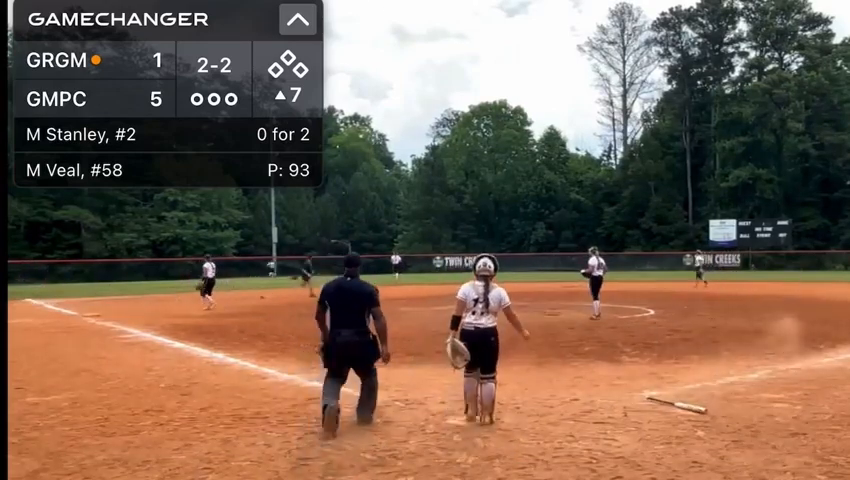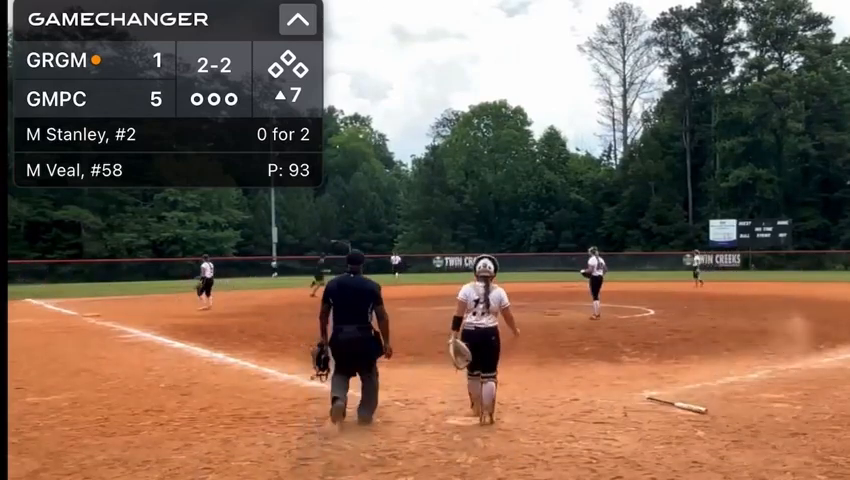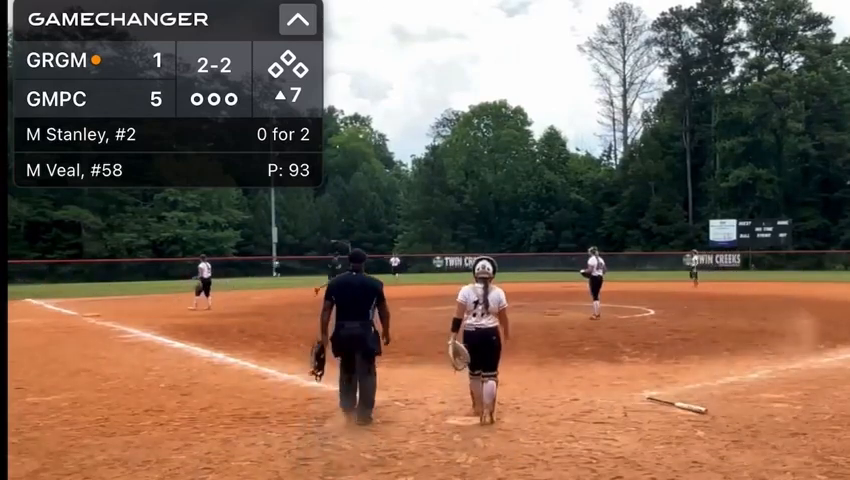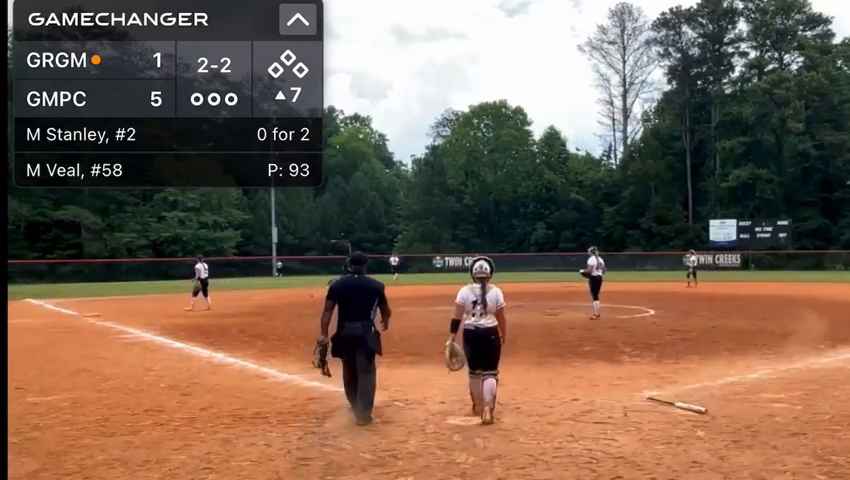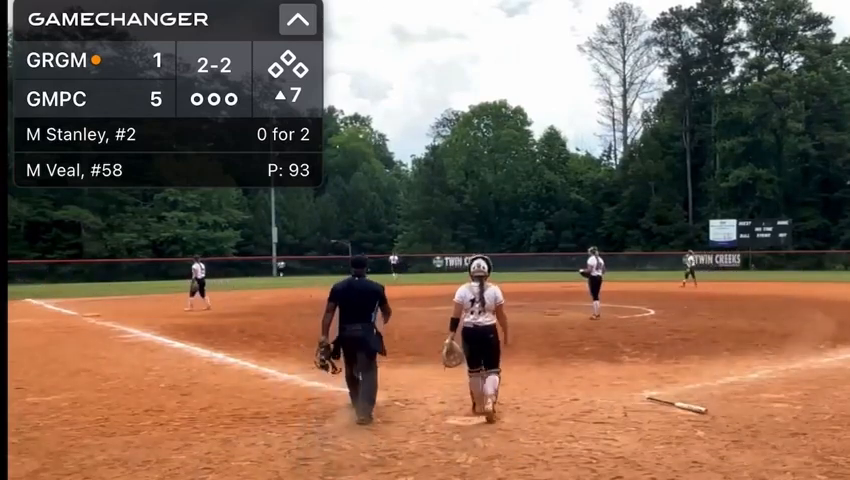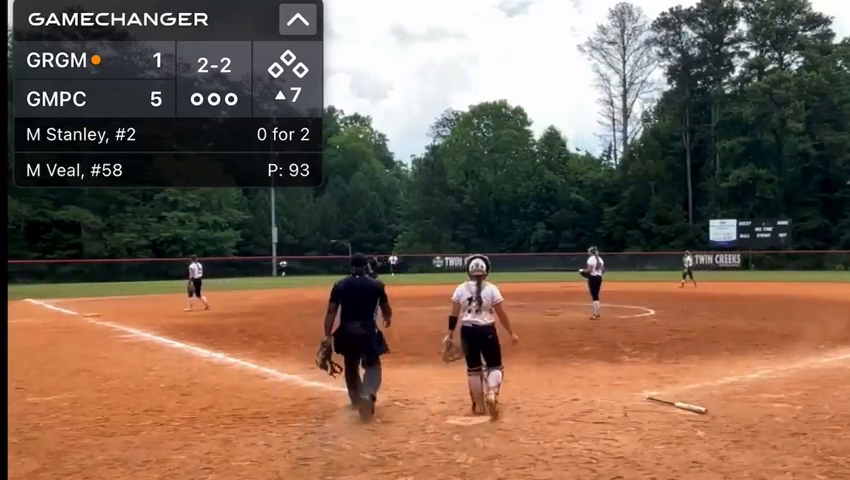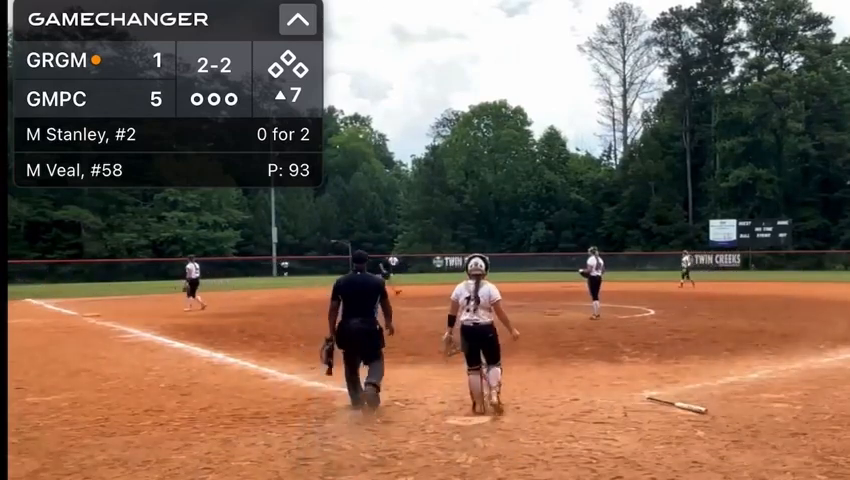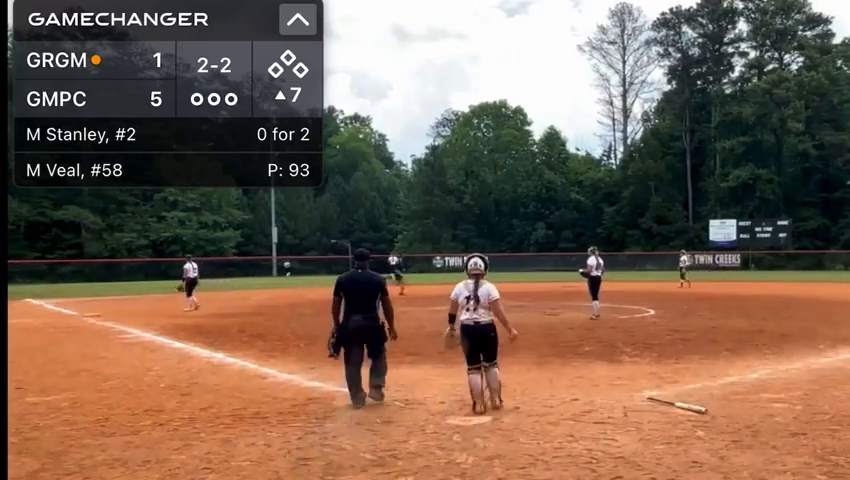
dt=0.1s
person 1, frame 1
left shoulder: (329, 287)
right shoulder: (368, 289)
left elbow: (319, 315)
right elbow: (378, 318)
left wrist: (325, 334)
right wrist: (384, 345)
left hip: (336, 339)
right hip: (360, 339)
left knee: (334, 377)
right knee: (368, 377)
left ankle: (330, 406)
right ankle: (364, 415)
person 1, frame 2
left shoulder: (332, 284)
right shoulder: (371, 286)
left elbow: (324, 313)
right elbow: (382, 315)
left wrist: (324, 337)
right wrist: (386, 341)
left hip: (340, 335)
right hip: (363, 335)
left knee: (341, 372)
right knee: (368, 374)
left ankle: (338, 401)
right ankle: (365, 414)
person 1, frame 3
left shoulder: (334, 283)
right shoulder: (374, 284)
left elbow: (326, 310)
right elbow: (384, 312)
left wrist: (324, 335)
right wrist: (386, 332)
left hip: (342, 332)
right hip: (364, 332)
left knee: (347, 370)
right knee: (366, 373)
left ankle: (348, 407)
right ankle: (363, 413)
person 1, frame 4
left shoulder: (337, 285)
right shoulder: (375, 285)
left elbow: (327, 310)
right elbow: (386, 311)
left wrist: (323, 334)
right wrist: (385, 323)
left hip: (344, 332)
right hip: (365, 332)
left knee: (349, 371)
right knee: (366, 372)
left ankle: (355, 404)
right ankle: (363, 413)
person 1, frame 5
left shoulder: (338, 287)
right shoulder: (376, 288)
left elbow: (329, 312)
right elbow: (387, 310)
left wrist: (324, 335)
right wrist: (386, 318)
left hip: (346, 333)
right hip: (367, 334)
left knee: (351, 370)
right knee: (368, 372)
left ankle: (358, 403)
right ankle: (364, 411)
person 1, frame 6
left shoulder: (339, 286)
right shoulder: (376, 285)
left elbow: (331, 312)
right elbow: (386, 309)
left wrist: (327, 336)
right wrist: (387, 319)
left hip: (347, 332)
right hip: (368, 331)
left knee: (350, 368)
right knee: (372, 366)
left ankle: (356, 400)
right ankle: (367, 397)
person 1, frame 7
left shoulder: (340, 282)
right shoulder: (377, 282)
left elbow: (333, 309)
right elbow: (386, 307)
left wrist: (331, 332)
right wrist: (389, 323)
left hip: (348, 328)
right hip: (369, 327)
left knee: (351, 365)
right knee: (375, 359)
left ankle: (357, 400)
right ankle: (371, 387)
person 1, frame 8
left shoulder: (342, 279)
right shoulder: (378, 279)
left elbow: (335, 305)
right elbow: (387, 305)
left wrist: (336, 325)
right wrist: (391, 326)
left hip: (350, 324)
right hip: (371, 323)
left knee: (352, 362)
right knee: (378, 355)
left ankle: (357, 398)
right ankle: (376, 387)
person 2, frame 1
left shoulder: (466, 288)
right shoulder: (498, 292)
left elbow: (457, 314)
right elbow: (511, 316)
left wrist: (452, 335)
right wrist: (523, 331)
left hip: (468, 334)
right hip: (488, 335)
left knee: (470, 371)
right knee: (488, 375)
left ankle: (471, 409)
right ankle: (486, 414)
person 2, frame 2
left shoulder: (467, 289)
right shoulder: (499, 292)
left elbow: (459, 315)
right elbow: (508, 316)
left wrist: (454, 335)
right wrist: (515, 330)
left hip: (469, 334)
right hip: (489, 335)
left knee: (473, 373)
right knee: (489, 375)
left ankle: (477, 407)
right ankle: (486, 414)
person 2, frame 3
left shoulder: (466, 291)
right shoulder: (498, 292)
left elbow: (458, 316)
right elbow: (503, 318)
left wrist: (453, 338)
right wrist: (506, 333)
left hip: (470, 335)
right hip: (490, 335)
left knee: (474, 373)
right knee: (490, 374)
left ankle: (479, 406)
right ankle: (487, 413)
person 2, frame 4
left shoulder: (465, 291)
right shoulder: (496, 292)
left elbow: (457, 317)
right elbow: (501, 318)
left wrist: (451, 338)
right wrist: (502, 335)
left hip: (470, 334)
right hip: (490, 334)
left knee: (474, 371)
right knee: (490, 372)
left ankle: (478, 406)
right ankle: (487, 411)
person 2, frame 5
left shoulder: (463, 290)
right shoulder: (494, 290)
left elbow: (456, 316)
right elbow: (501, 316)
left wrist: (451, 336)
right wrist: (505, 334)
left hip: (469, 332)
right hip: (488, 332)
left knee: (473, 370)
right knee: (492, 370)
left ankle: (478, 405)
right ankle: (489, 403)
person 2, frame 6
left shoulder: (461, 289)
right shoulder: (492, 289)
left elbow: (454, 315)
right elbow: (501, 314)
left wrist: (449, 335)
right wrist: (511, 333)
left hip: (467, 331)
right hip: (486, 331)
left knee: (473, 369)
right knee: (495, 367)
left ankle: (478, 405)
right ankle: (491, 395)
person 2, frame 7
left shoulder: (460, 288)
right shoulder: (490, 288)
left elbow: (452, 313)
right elbow: (500, 312)
left wrist: (449, 331)
right wrist: (512, 330)
left hip: (467, 330)
right hip: (486, 330)
left knee: (473, 368)
right knee: (494, 364)
left ankle: (478, 404)
right ankle: (494, 396)
person 2, frame 8
left shoulder: (459, 287)
right shoulder: (489, 287)
left elbow: (452, 312)
right elbow: (498, 311)
left wrist: (451, 327)
right wrist: (510, 329)
left hip: (467, 330)
right hip: (486, 329)
left knee: (473, 367)
right knee: (491, 364)
left ankle: (478, 403)
right ankle: (495, 399)
